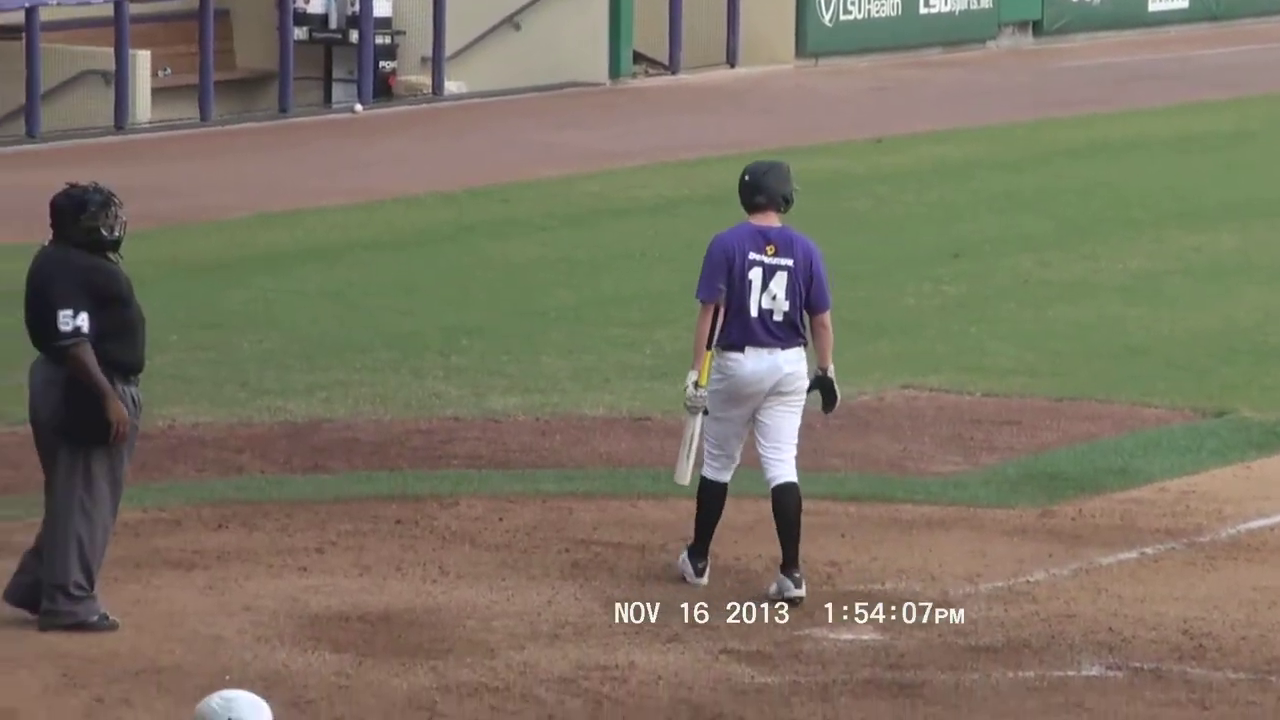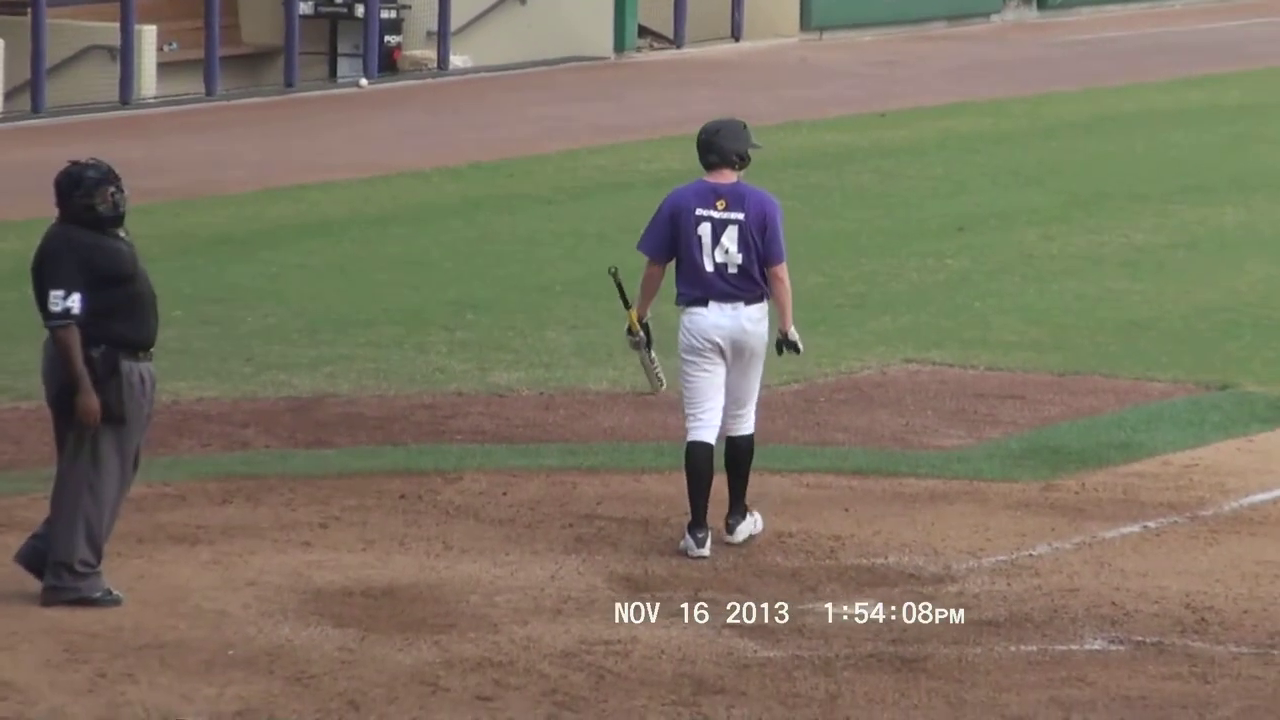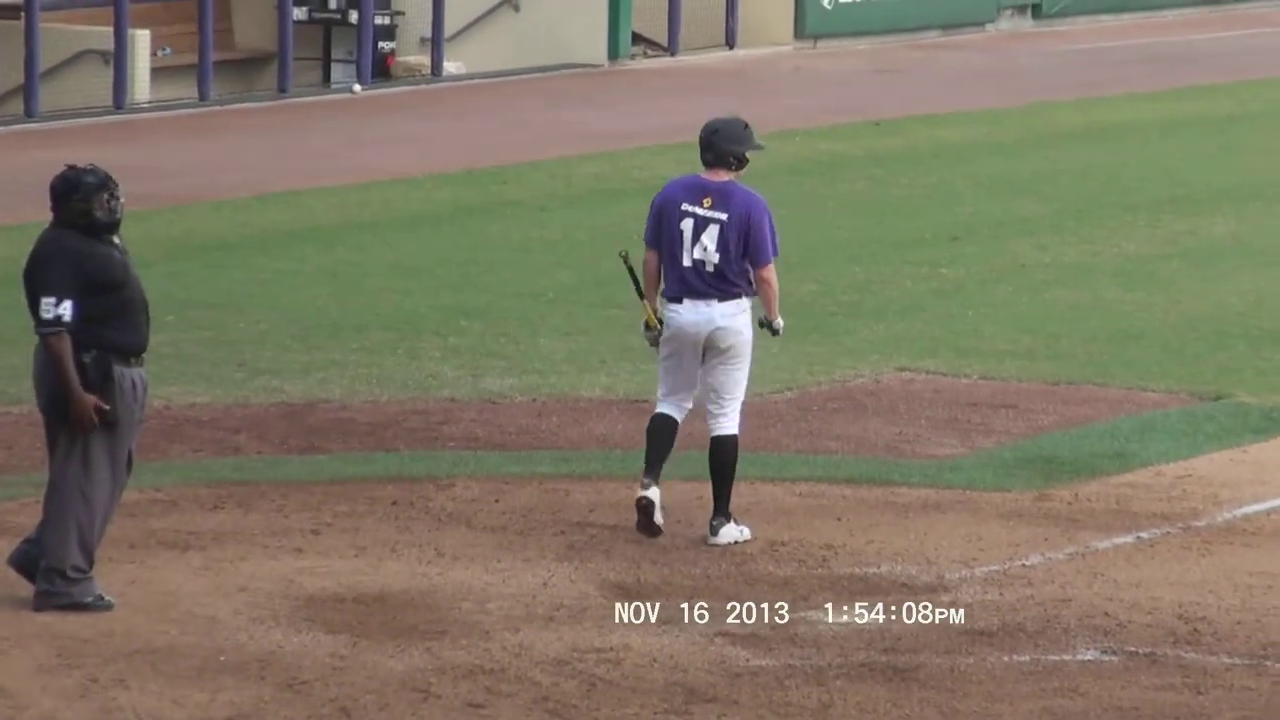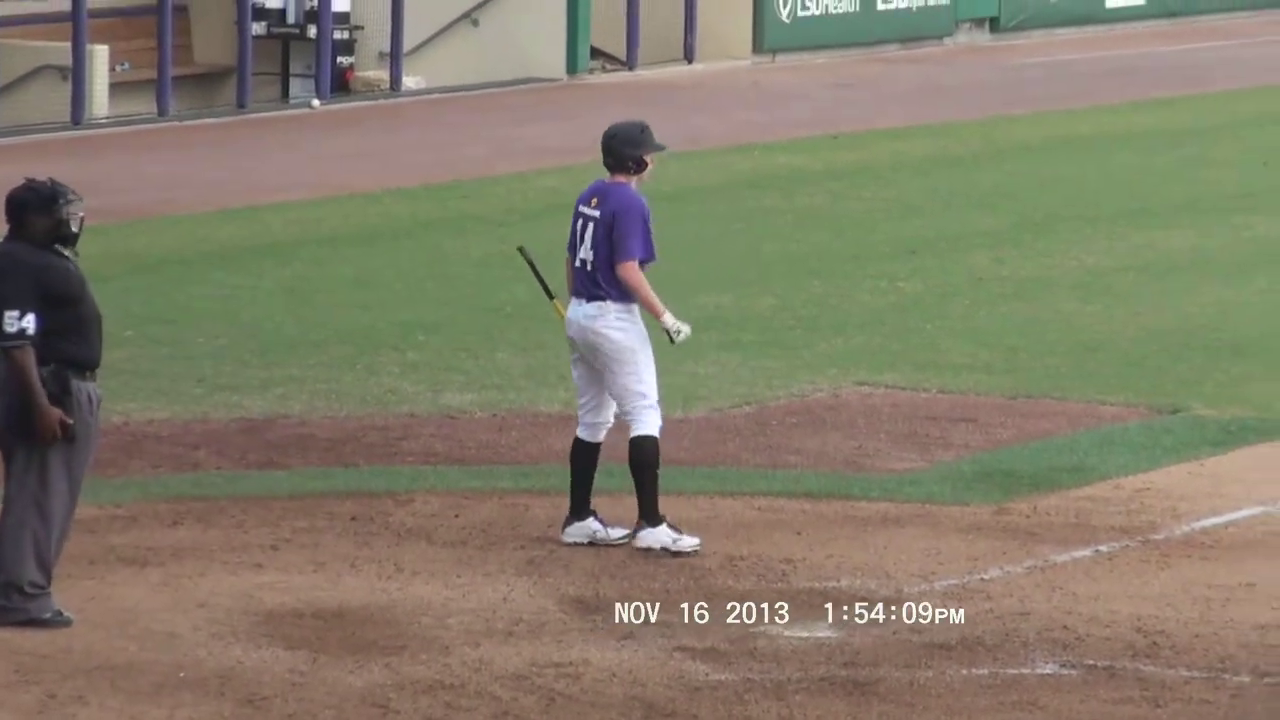
dt=0.5s
person 1, frame 1
left shoulder: (85, 259)
right shoulder: (63, 266)
right elbow: (72, 341)
left wrist: (114, 394)
right wrist: (110, 398)
left hip: (100, 389)
right hip: (82, 392)
left knee: (91, 493)
right knee: (85, 495)
left ankle: (38, 584)
right ankle: (67, 600)
person 1, frame 2
left shoulder: (105, 234)
right shoulder: (65, 246)
right elbow: (63, 322)
left wrist: (133, 371)
right wrist: (83, 387)
left hip: (125, 367)
right hip: (98, 370)
left knee: (114, 469)
right knee: (92, 472)
left ankle: (47, 554)
right ankle: (72, 576)
person 1, frame 3
left shoulder: (102, 240)
right shoulder: (57, 251)
right elbow: (53, 329)
left wrist: (127, 376)
right wrist: (75, 391)
left hip: (118, 372)
right hip: (87, 375)
left knee: (108, 474)
right knee: (84, 477)
left ankle: (41, 557)
right ankle: (64, 581)
person 1, frame 4
left shoulder: (50, 254)
left wrist: (74, 392)
right wrist: (41, 404)
left hip: (71, 386)
right hip: (46, 389)
left knee: (56, 490)
right knee: (40, 493)
person 2, frame 1
left shoulder: (726, 243)
right shoulder: (805, 249)
left elbow: (710, 313)
right elbow: (821, 320)
left wrist: (695, 373)
right wrist: (826, 372)
left hip: (737, 364)
right hip: (788, 366)
left knee: (718, 463)
right knee: (781, 467)
left ankle: (698, 558)
right ankle: (791, 572)
person 2, frame 2
left shoulder: (679, 201)
right shoulder: (762, 203)
left elbow: (655, 268)
right elbow: (777, 273)
left wrist: (640, 318)
right wrist: (788, 327)
left hip: (699, 321)
right hip: (750, 319)
left knee: (702, 425)
right knee: (740, 419)
left ankle: (699, 530)
right ankle: (737, 518)
person 2, frame 3
left shoulder: (671, 193)
right shoulder: (750, 204)
left elbow: (652, 259)
right elbow: (764, 274)
left wrist: (651, 312)
right wrist: (773, 316)
left hip: (680, 314)
right hip: (730, 317)
left knee: (671, 402)
right knee: (724, 416)
left ankle: (649, 481)
right ankle: (721, 520)
person 2, frame 4
left shoulder: (588, 196)
right shoulder: (630, 203)
left elbow: (573, 260)
right elbow: (628, 271)
right wrist: (666, 319)
left hip: (580, 314)
right hip: (614, 317)
left knee: (593, 420)
right knee: (643, 415)
left ankle: (579, 519)
right ankle: (651, 523)
